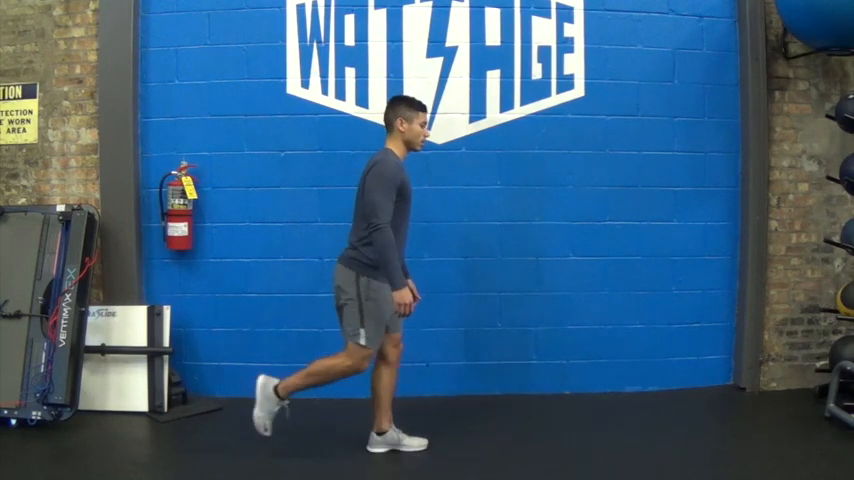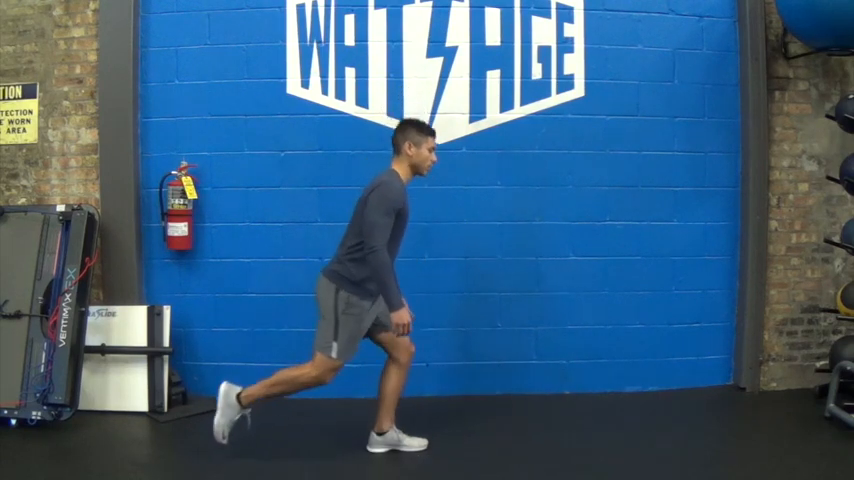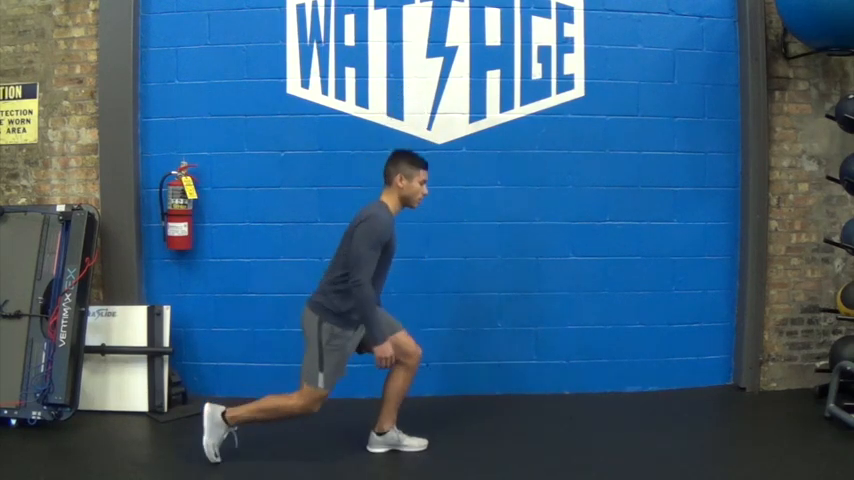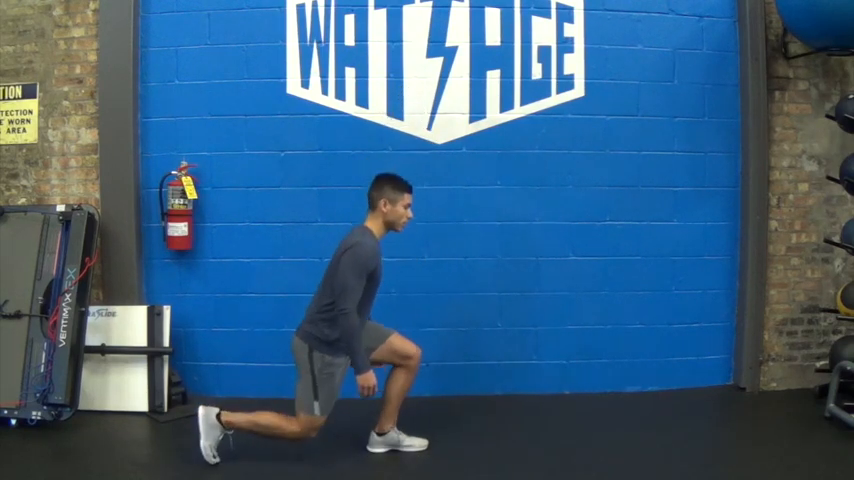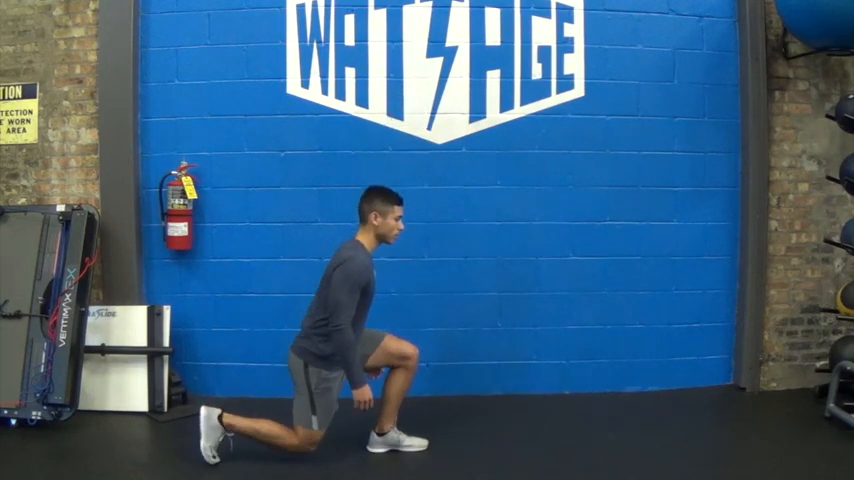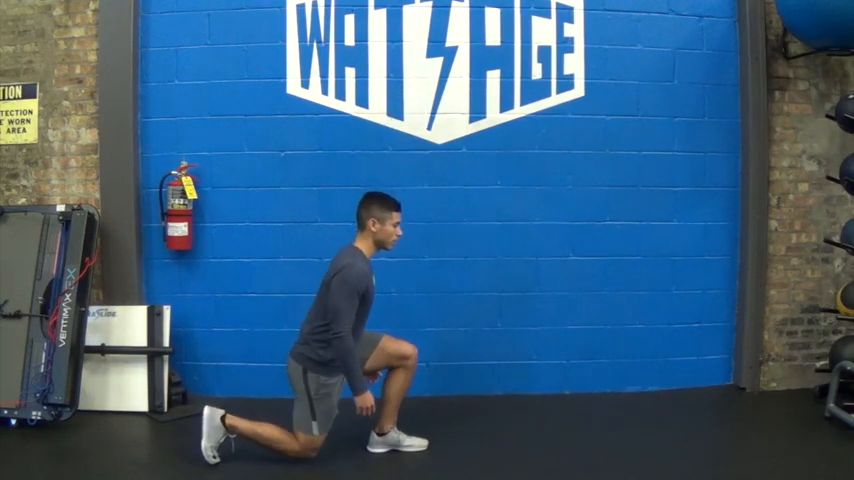
dt=0.2s
person 1, frame 1
left shoulder: (391, 166)
right shoulder: (386, 166)
right elbow: (379, 228)
left wrist: (404, 277)
right wrist: (396, 285)
left hip: (375, 274)
right hip: (364, 275)
left knee: (392, 351)
right knee: (357, 358)
left ankle: (383, 432)
right ankle: (278, 390)
person 1, frame 2
left shoulder: (392, 187)
right shoulder: (389, 189)
right elbow: (374, 250)
left wrist: (396, 299)
right wrist: (396, 305)
left hip: (365, 289)
right hip: (346, 290)
left knee: (403, 352)
right knee: (322, 369)
left ankle: (384, 432)
right ankle: (241, 399)
person 1, frame 3
left shoulder: (382, 216)
right shoulder: (377, 221)
right elbow: (359, 283)
left wrist: (379, 328)
right wrist: (378, 338)
left hip: (353, 313)
right hip: (332, 318)
left knee: (411, 355)
right knee: (308, 401)
left ankle: (384, 432)
right ankle: (224, 418)
person 1, frame 4
left shoulder: (366, 241)
right shoulder: (362, 248)
right elbow: (345, 311)
left wrist: (364, 349)
right wrist: (363, 369)
left hip: (342, 333)
right hip: (323, 344)
left knee: (411, 355)
right knee: (304, 428)
left ankle: (384, 433)
right ankle: (219, 419)
person 1, frame 5
left shoulder: (358, 254)
right shoulder: (355, 263)
right elbow: (339, 327)
left wrist: (364, 360)
right wrist: (358, 383)
left hip: (335, 345)
right hip: (319, 358)
left knee: (409, 355)
right knee: (304, 442)
left ankle: (385, 433)
right ankle: (222, 421)
person 1, frame 6
left shoulder: (356, 259)
right shoulder: (353, 270)
right elbow: (339, 335)
left wrist: (363, 363)
right wrist: (359, 389)
left hip: (334, 350)
right hip: (319, 363)
left knee: (407, 355)
right knee: (305, 448)
left ankle: (385, 433)
right ankle: (224, 422)
